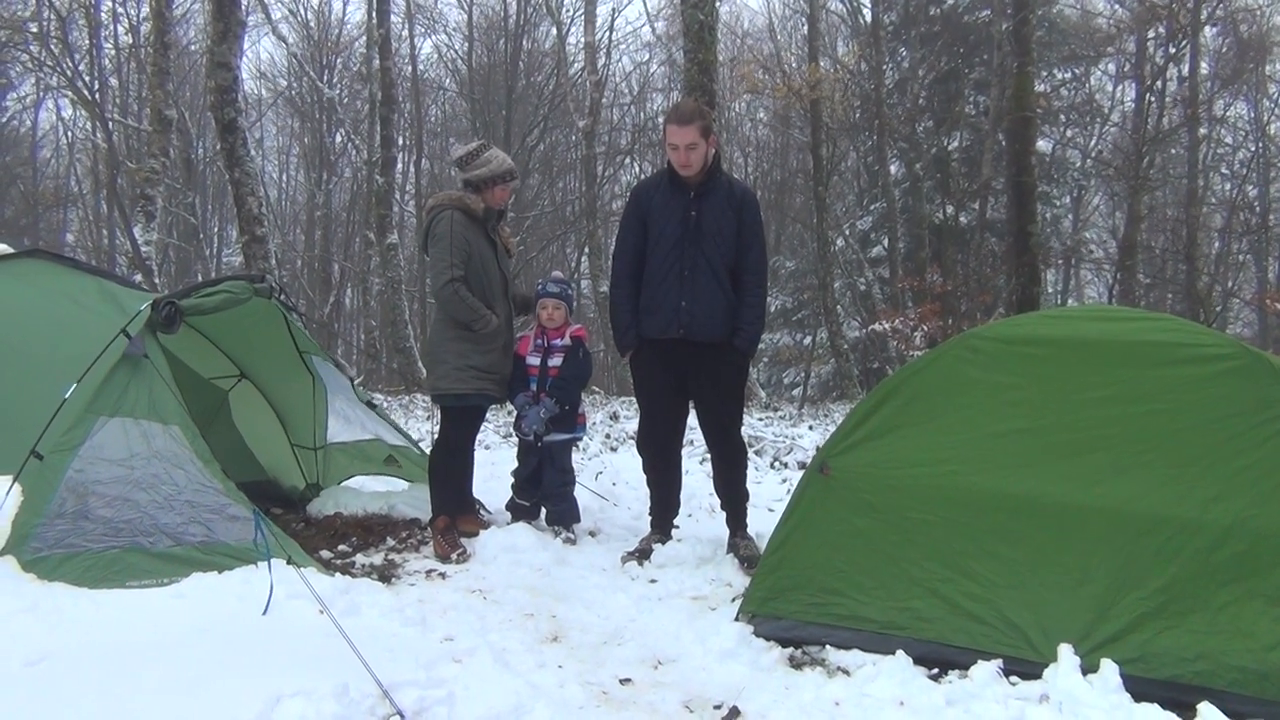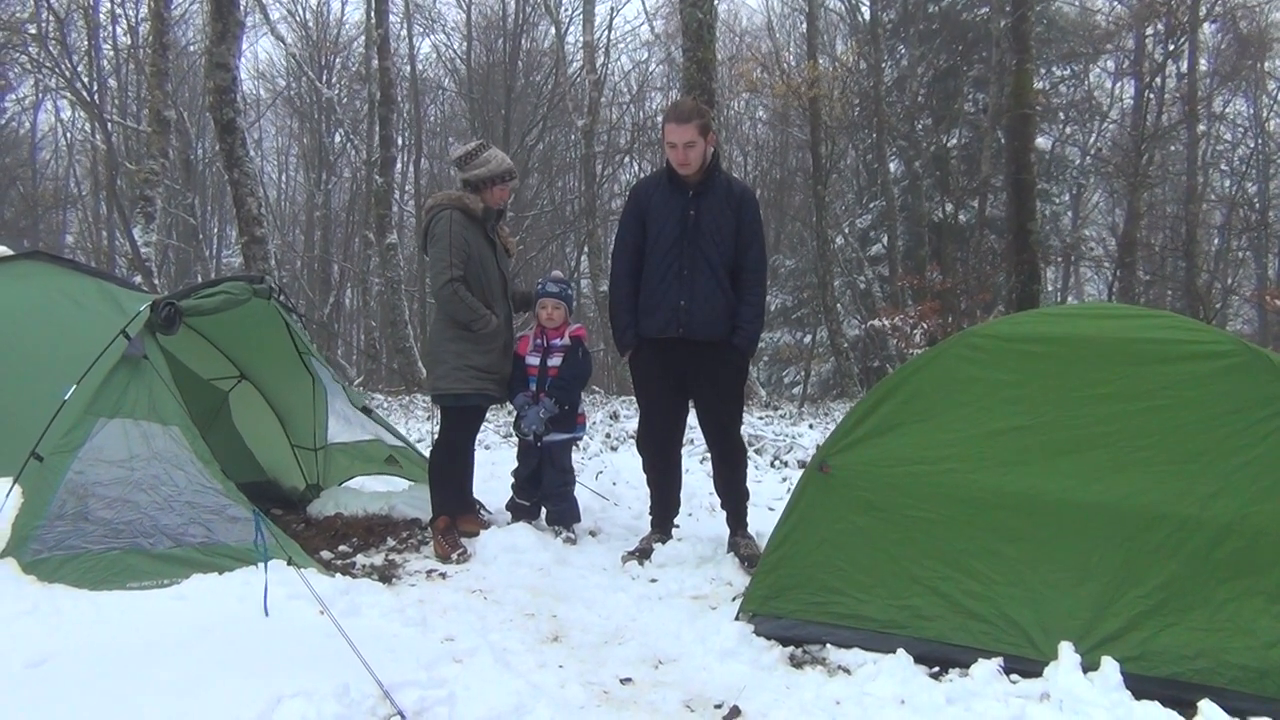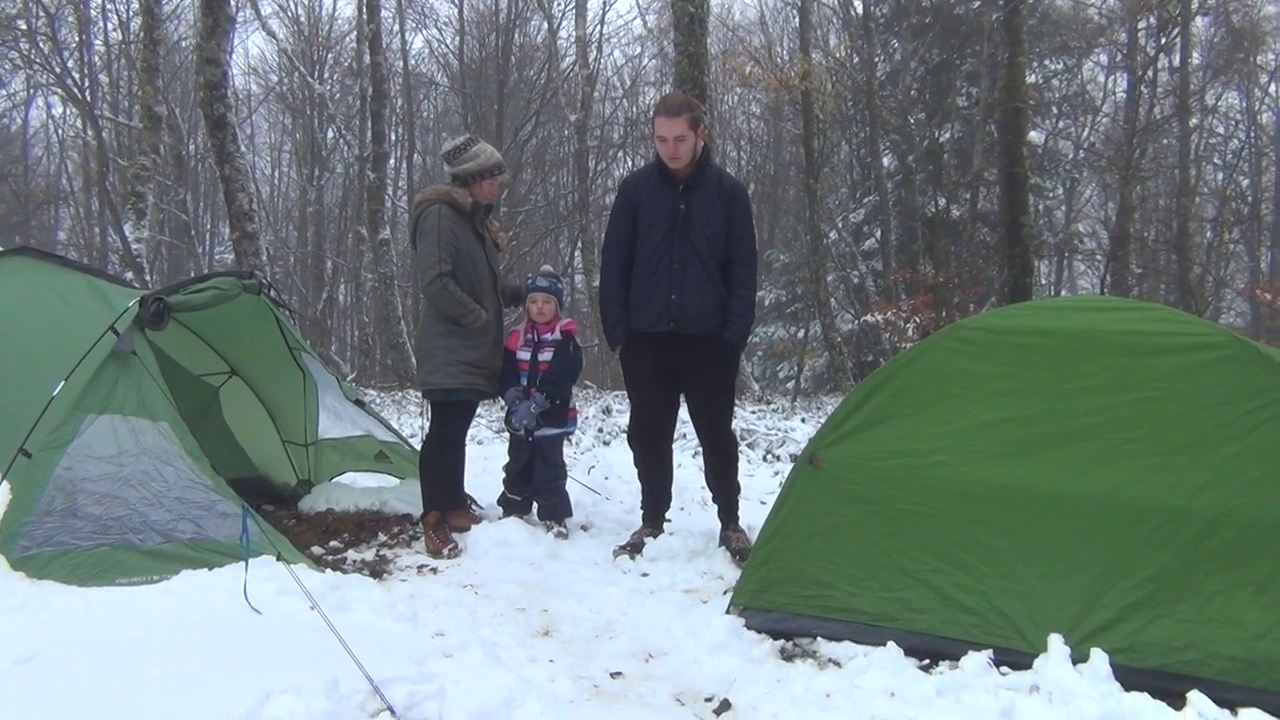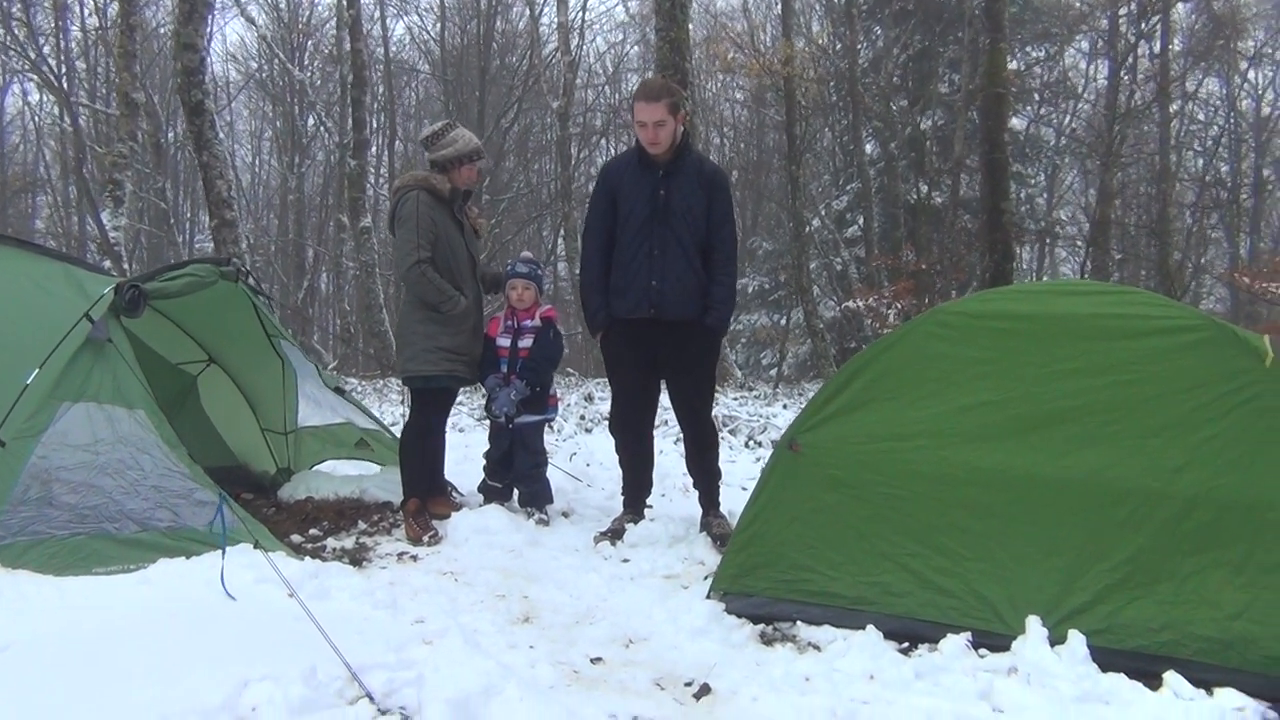
dt=0.3s
person 1, frame 1
left shoulder: (738, 198)
right shoulder: (647, 195)
left elbow: (753, 276)
right elbow: (624, 270)
left wrist: (745, 341)
right wrist: (627, 337)
left hip: (718, 345)
right hip: (656, 344)
left knee: (725, 442)
right knee: (658, 443)
left ankle: (738, 529)
right ankle: (660, 527)
person 1, frame 2
left shoulder: (737, 197)
right shoulder: (645, 194)
left elbow: (753, 274)
right elbow: (624, 270)
left wrist: (745, 339)
right wrist: (626, 336)
left hip: (717, 345)
right hip: (656, 344)
left knee: (725, 442)
right knee: (658, 442)
left ankle: (739, 528)
right ankle: (660, 526)
person 1, frame 3
left shoulder: (727, 190)
right shoulder: (636, 188)
left elbow: (743, 268)
right elbow: (613, 264)
left wrist: (735, 333)
right wrist: (617, 330)
left hip: (708, 338)
right hip: (647, 338)
left knee: (716, 435)
right knee: (649, 437)
left ankle: (730, 522)
right ankle: (651, 520)
person 1, frame 4
left shoulder: (708, 176)
right shoulder: (615, 174)
left elbow: (724, 254)
right elbow: (594, 250)
left wrist: (716, 319)
right wrist: (597, 316)
left hip: (688, 325)
right hip: (627, 324)
left knee: (697, 422)
right knee: (630, 423)
left ankle: (711, 508)
right ankle: (633, 506)
person 2, frame 1
left shoulder: (488, 225)
right shoulder: (451, 221)
right elbow: (446, 287)
left wrist: (535, 303)
right wrist: (490, 323)
left hip: (483, 355)
right hip: (458, 356)
left knee: (467, 436)
right knee: (453, 437)
left ankle: (463, 510)
right ankle: (443, 524)
person 2, frame 2
left shoulder: (487, 225)
right shoulder: (451, 221)
right elbow: (446, 287)
left wrist: (536, 299)
right wrist: (489, 323)
left hip: (483, 355)
right hip: (459, 355)
left knee: (467, 436)
right knee: (454, 437)
left ankle: (463, 510)
right ankle: (443, 524)
person 2, frame 3
left shoulder: (477, 220)
right shoulder: (439, 215)
right elbow: (434, 282)
left wrist: (527, 293)
right wrist: (479, 318)
left hip: (473, 350)
right hip: (449, 350)
left knee: (458, 431)
right knee: (444, 431)
left ankle: (455, 505)
right ankle: (434, 519)
person 2, frame 4
left shoulder: (455, 205)
right shoulder: (417, 202)
right elbow: (412, 269)
left wrist: (506, 281)
right wrist: (457, 305)
left hip: (453, 336)
right hip: (428, 337)
left knee: (438, 418)
right knee: (424, 419)
left ankle: (435, 492)
right ankle: (414, 506)
person 3, frame 1
left shoulder: (575, 344)
right shoulder: (526, 343)
left elbow: (571, 383)
right elbow: (515, 380)
left wrist: (544, 410)
right wrist: (525, 405)
left hip: (561, 422)
right hip: (529, 423)
left knee: (558, 475)
right knee: (526, 471)
left ankle: (562, 522)
right ankle: (521, 515)
person 3, frame 2
left shoulder: (574, 343)
right shoulder: (526, 342)
left elbow: (570, 383)
right elbow: (515, 379)
left wrist: (543, 410)
right wrist: (525, 406)
left hip: (561, 422)
right hip: (528, 424)
left knee: (557, 474)
right knee: (526, 471)
left ankle: (562, 521)
right ankle: (521, 515)
person 3, frame 3
left shoulder: (565, 339)
right shoulder: (517, 338)
left elbow: (561, 377)
right elbow: (506, 374)
left wrist: (535, 404)
right wrist: (516, 401)
left hip: (552, 416)
right hip: (519, 418)
left knee: (549, 469)
right knee: (518, 466)
left ankle: (554, 516)
right ankle: (513, 510)
person 3, frame 4
left shoulder: (545, 325)
right shoulder: (497, 324)
left elbow: (542, 364)
right elbow: (486, 361)
left wrist: (515, 391)
right wrist: (496, 388)
left hip: (532, 404)
right hip: (500, 405)
left knee: (529, 456)
right knee: (498, 453)
left ankle: (535, 503)
right ankle: (493, 497)
